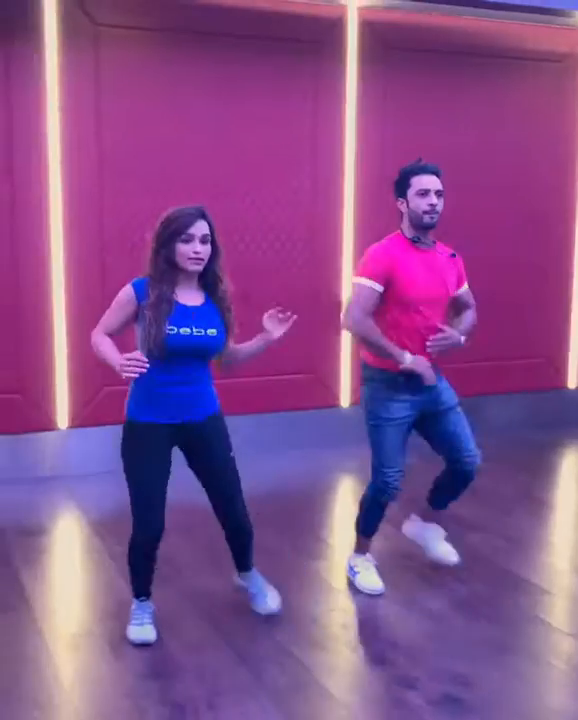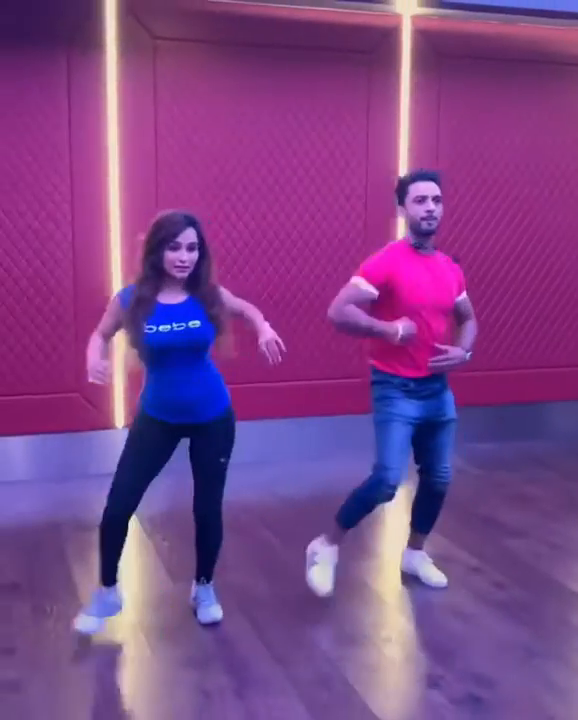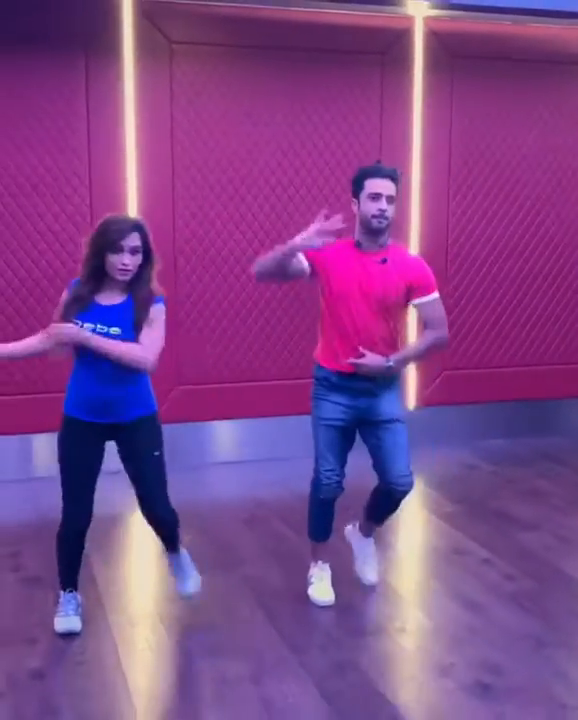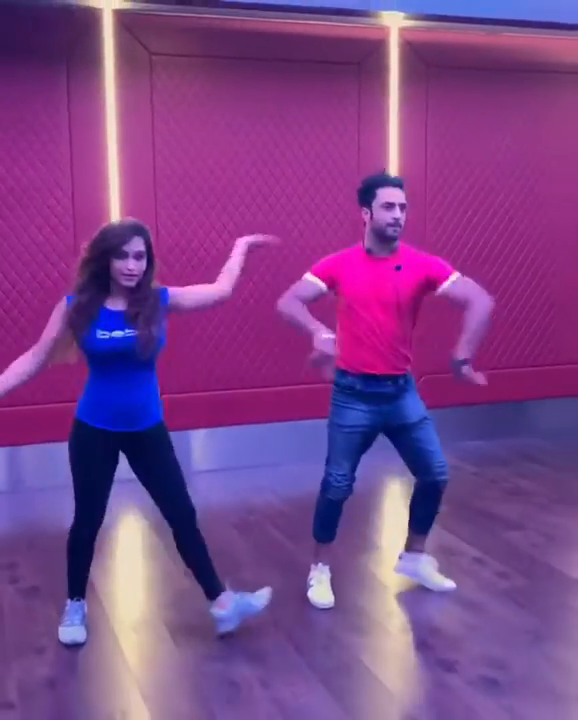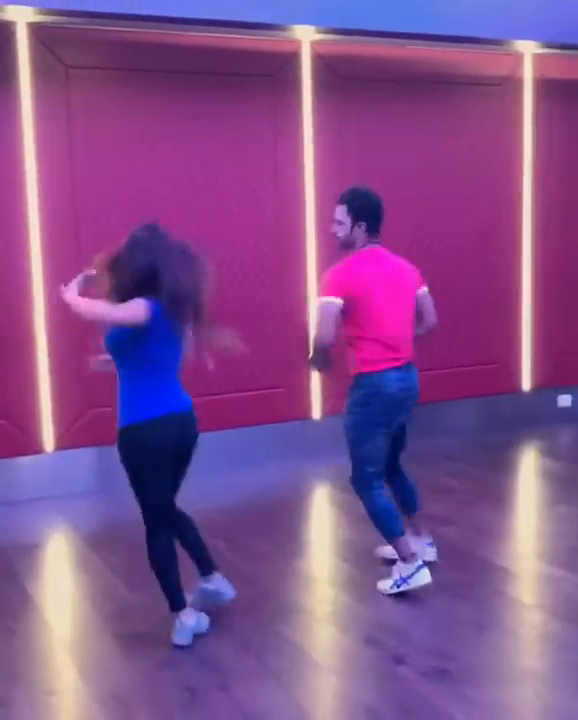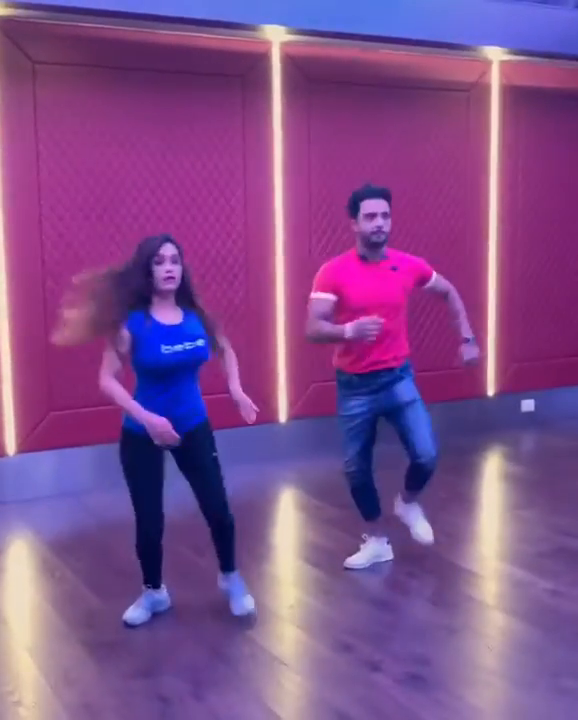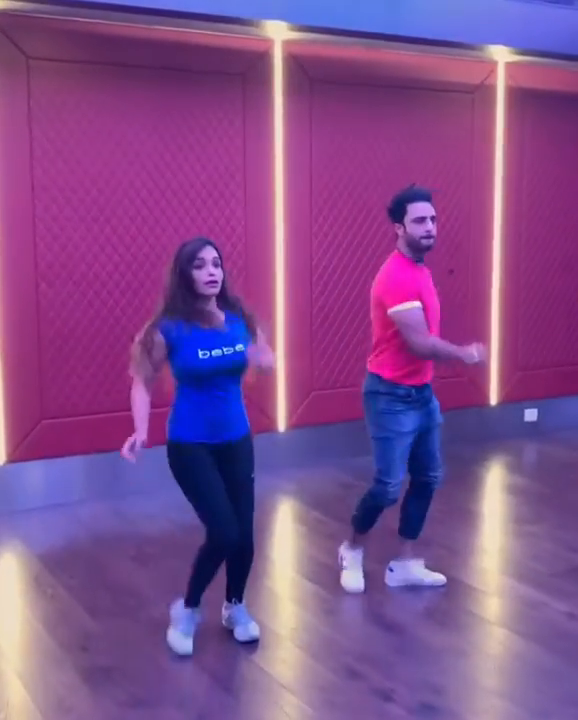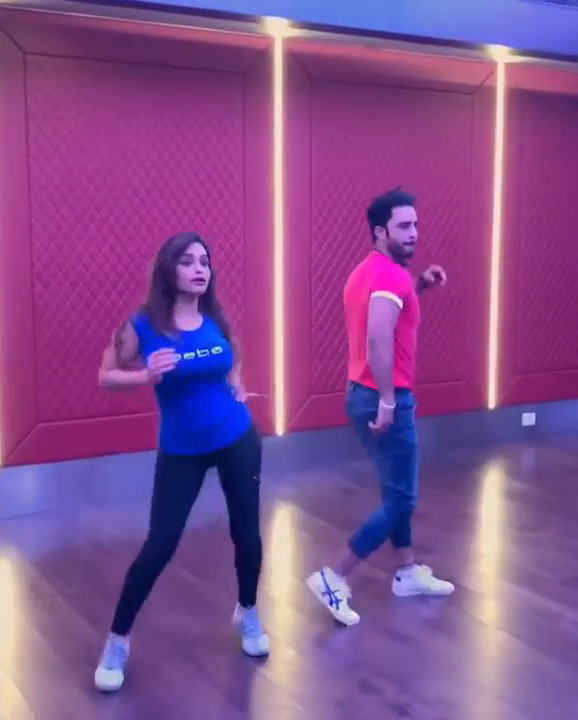
dt=0.5s
person 1, frame 1
left shoulder: (217, 299)
right shoulder: (141, 293)
left elbow: (228, 356)
right elbow: (99, 334)
left wrist: (268, 339)
right wrist: (118, 361)
left hip: (204, 420)
right hip: (148, 425)
left knee: (234, 512)
right knee: (149, 524)
left ankle: (248, 576)
right ankle: (141, 604)
person 1, frame 2
left shoulder: (209, 295)
right shoulder: (132, 299)
left elbow: (248, 309)
right elbow: (101, 333)
left wrist: (264, 330)
right wrist: (94, 359)
left hip: (213, 418)
right hip: (158, 418)
left knee: (208, 509)
right knee: (118, 505)
left ankle: (204, 588)
right ankle: (107, 593)
person 1, frame 3
left shoulder: (152, 303)
right shoulder: (77, 293)
left elbow: (146, 359)
right elbow: (49, 338)
left wrist: (90, 338)
left hip: (137, 420)
right hip: (81, 420)
left knee: (157, 507)
right knee: (76, 514)
left ankle: (177, 555)
right ankle: (68, 597)
person 1, frame 4
left shoulder: (159, 300)
right shoulder: (77, 305)
left elbow: (220, 291)
right elbow: (36, 356)
left wrist: (240, 247)
left hip: (148, 429)
right hip: (95, 431)
left knee: (183, 515)
right knee: (87, 522)
left ankle: (222, 602)
right ankle: (75, 606)
person 1, frame 5
left shoulder: (140, 306)
right shoulder: (173, 302)
left elbow: (91, 310)
left wrist: (73, 290)
left hip: (144, 430)
right hip: (177, 421)
left knee: (156, 518)
right knee: (166, 508)
left ankle: (185, 616)
right ankle: (212, 578)
person 1, frame 6
left shoulder: (195, 316)
right shoulder: (130, 323)
left elbow: (224, 349)
right elbow: (107, 381)
left wrist: (237, 390)
right wrist: (147, 418)
left hip: (194, 428)
right hip: (143, 436)
left knee: (218, 511)
right knee: (149, 523)
left ankle: (231, 580)
right ankle: (153, 592)
person 1, frame 7
left shoulder: (237, 317)
right shoulder: (168, 328)
left elbow: (261, 355)
right elbow: (140, 379)
left wrist: (262, 357)
right wrist: (139, 430)
left hip: (235, 437)
right hip: (189, 443)
left knee: (243, 534)
right knee: (225, 533)
left ankle: (235, 607)
right ankle: (187, 610)
person 1, frame 8
left shoulder: (217, 321)
right shoulder: (143, 326)
right elbow: (106, 376)
left wrist: (236, 389)
right wrist: (146, 375)
left hip: (236, 441)
right hip: (180, 451)
left knee: (246, 535)
right knee: (159, 545)
left ankle: (247, 615)
right ankle: (117, 642)
person 2, frame 1
left shoulder: (451, 260)
right shoulder: (381, 257)
left elbow: (468, 309)
right elbow: (354, 321)
left wrist: (458, 336)
right wrist: (405, 358)
left hip: (433, 381)
right hip: (390, 385)
left knee: (467, 462)
right knee: (387, 480)
left ankle: (426, 523)
right ankle: (360, 558)
person 2, frame 2
left shoulder: (451, 268)
right shoulder: (385, 263)
left elbow: (467, 319)
right elbow: (339, 311)
left wrist: (463, 352)
right wrist: (388, 329)
left hip: (438, 389)
right hip: (395, 389)
left knee: (438, 480)
right knee: (387, 480)
left ankle: (415, 553)
right ankle: (327, 545)
person 2, frame 3
left shoulder: (413, 268)
right shoulder: (325, 255)
left elbow: (439, 331)
right elbow: (262, 272)
left wrist: (390, 364)
right wrist: (300, 243)
left hip: (381, 389)
right hip: (332, 387)
left knee: (398, 481)
right knee: (327, 482)
left ankle: (364, 533)
right ankle: (319, 566)
person 2, frame 4
left shoulder: (424, 265)
right shoulder: (338, 266)
left elbow: (481, 302)
right elbow: (288, 302)
left wrist: (462, 357)
right wrist: (321, 333)
left hip: (401, 390)
right hip: (354, 392)
left knee: (436, 475)
right knee: (337, 485)
left ankle: (414, 557)
right ankle: (320, 569)
person 2, frame 5
left shoulder: (338, 276)
right shoulder: (405, 268)
left elbow: (323, 339)
right elbow: (429, 322)
left wrist: (319, 362)
left hip: (373, 385)
right hip: (403, 380)
left knee: (364, 478)
right knee: (386, 465)
left ankle: (411, 565)
right ankle: (419, 540)
person 2, frame 6
left shoulder: (410, 266)
right shoulder: (332, 273)
left elbow: (449, 293)
right elbow: (314, 327)
left wrist: (466, 338)
right wrist: (348, 331)
left hip: (398, 378)
right hip: (353, 385)
left knee: (426, 454)
right knee: (356, 468)
left ankle: (409, 502)
right ankle: (376, 542)
person 2, frame 7
left shoulder: (418, 271)
right shoulder: (396, 277)
right elbow: (419, 343)
left wrist: (448, 352)
right wrist: (465, 354)
left hip: (419, 391)
right hip: (390, 393)
left knee: (426, 480)
right knee: (388, 485)
left ankle: (404, 564)
right ankle: (353, 549)
person 2, frame 8
left shoulder: (367, 272)
right shoulder: (390, 274)
right elbow: (379, 336)
left wrist: (420, 286)
right wrist: (386, 400)
left hip: (364, 393)
right hip: (384, 400)
left knee: (398, 491)
right knee: (400, 498)
left ankle: (409, 573)
right ankle: (332, 577)
